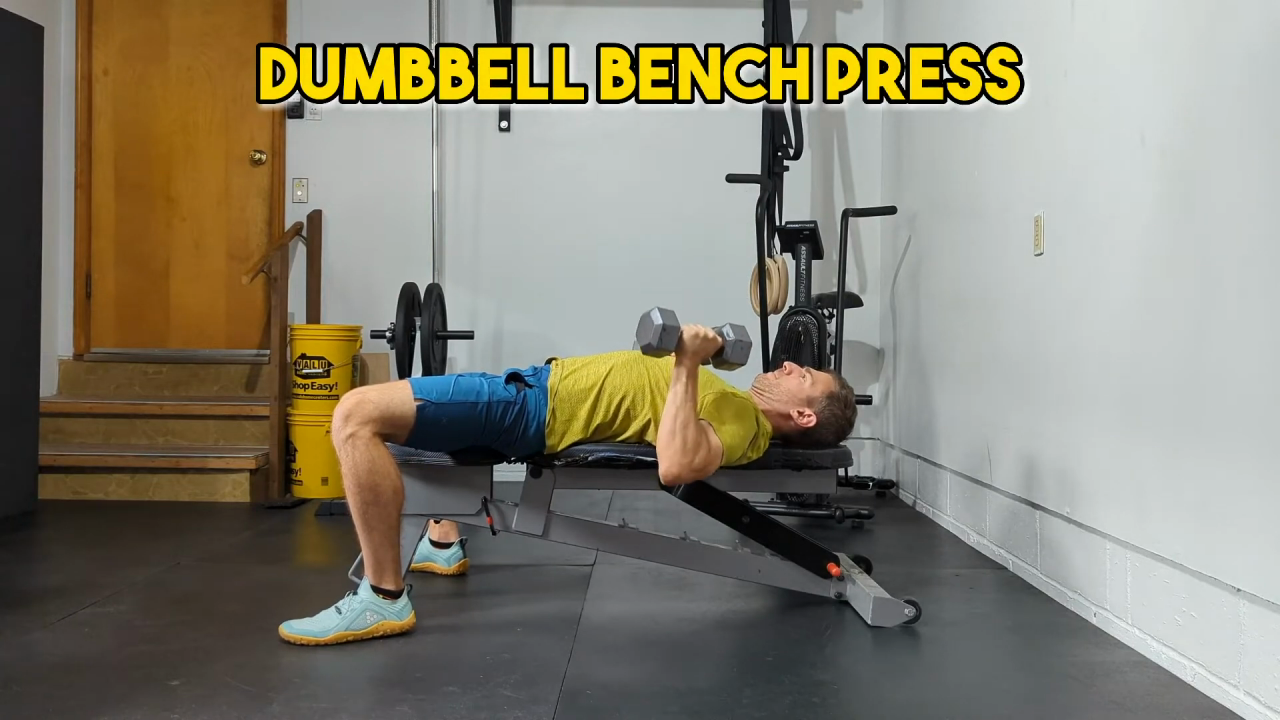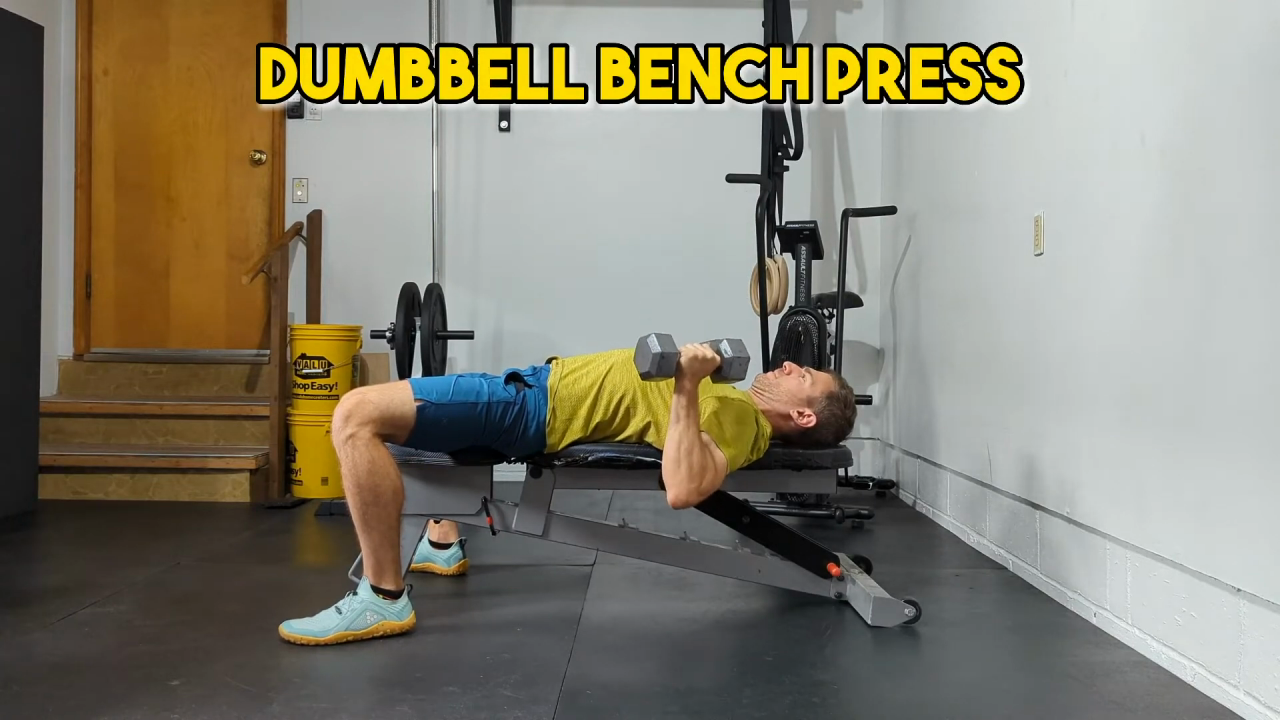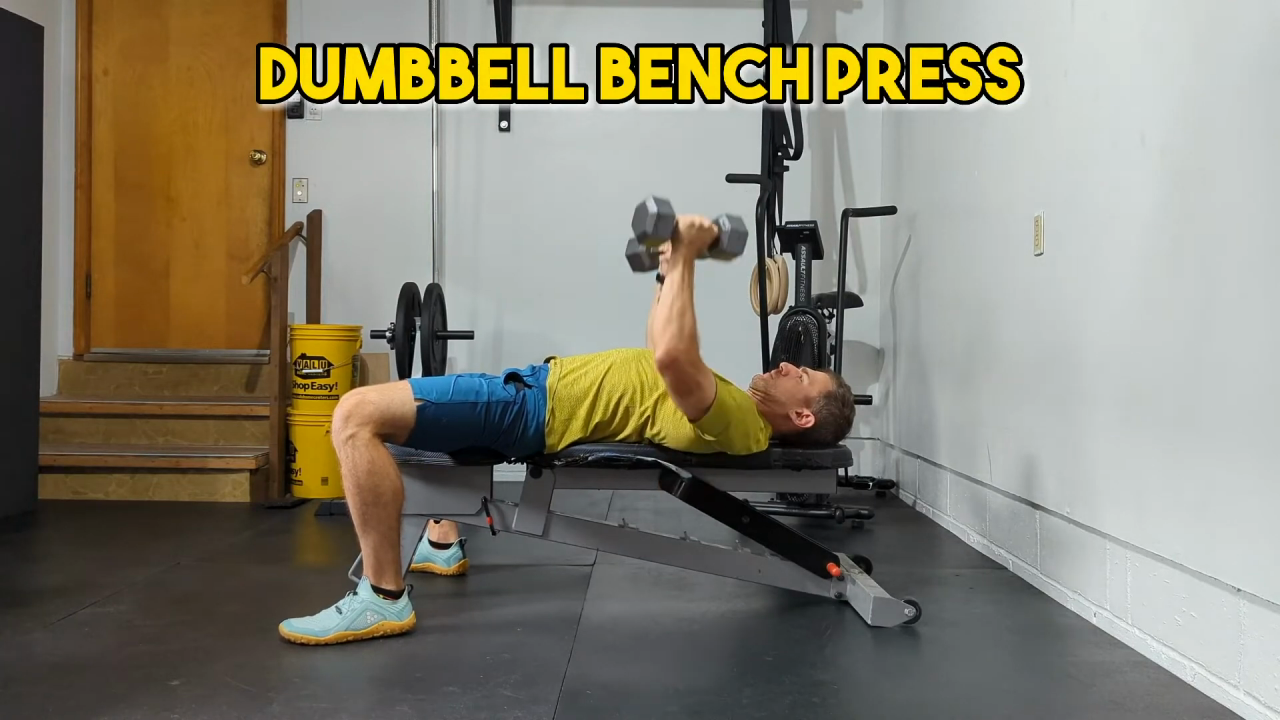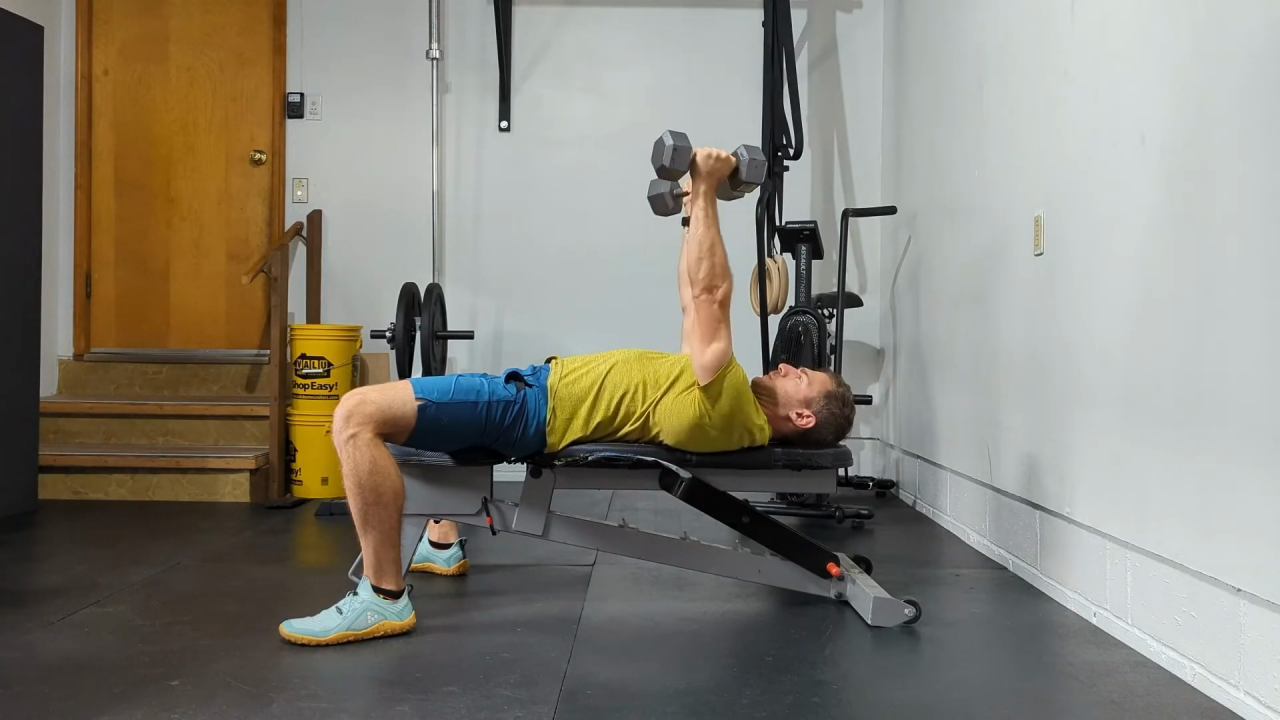
dt=0.5s
person 1, frame 1
left shoulder: (741, 424)
right shoulder: (739, 409)
left elbow: (676, 466)
left wrist: (687, 366)
right wrist: (688, 356)
left hip: (535, 407)
right hip: (545, 385)
left knee: (357, 415)
right knee: (413, 401)
left ankle: (383, 598)
right ankle: (442, 545)
person 1, frame 2
left shoulder: (738, 425)
right shoulder: (738, 407)
left elbow: (682, 490)
left wrist: (685, 389)
left hip: (536, 407)
left knee: (358, 414)
right knee: (419, 402)
left ankle: (384, 597)
right ankle: (441, 544)
person 1, frame 3
left shoulder: (733, 425)
right shoulder: (737, 409)
left elbow: (670, 352)
right elbow: (673, 352)
left wrist: (686, 257)
right wrist: (675, 267)
left hip: (536, 409)
right hip: (545, 385)
left knee: (357, 415)
right knee: (415, 401)
left ankle: (383, 599)
right ankle: (442, 547)
person 1, frame 4
left shoulder: (729, 416)
right shoulder: (739, 407)
left elbow: (708, 294)
right elbow: (700, 299)
left wrist: (707, 191)
right wrist: (697, 209)
left hip: (534, 409)
right hip: (543, 385)
left knee: (358, 415)
right knee: (417, 403)
left ankle: (383, 599)
right ankle: (442, 544)
